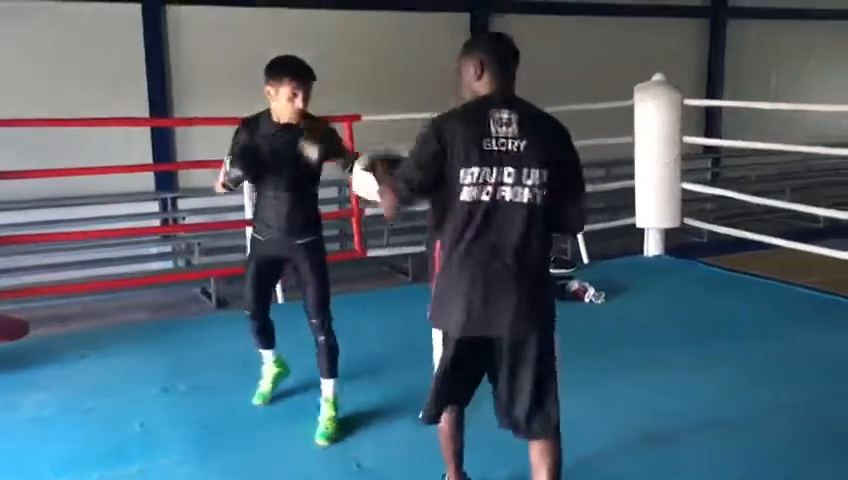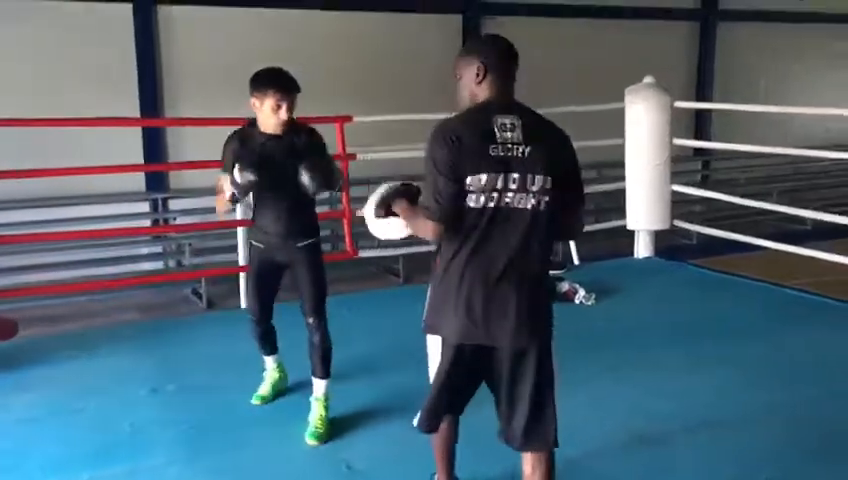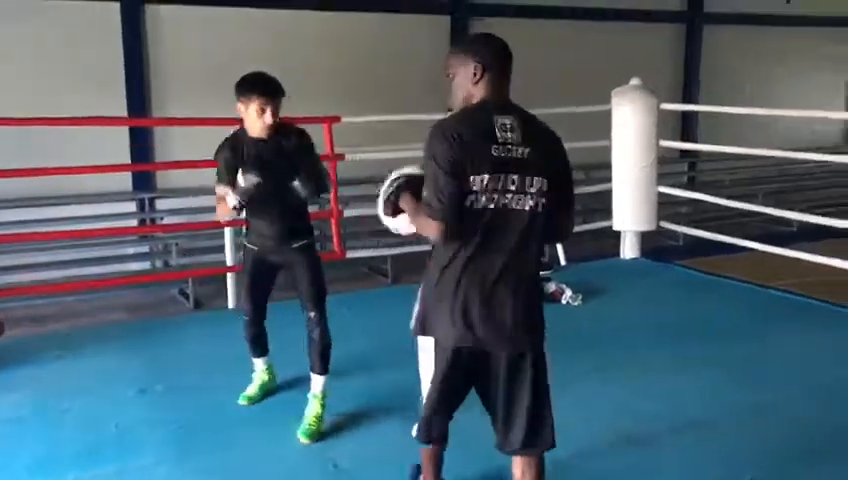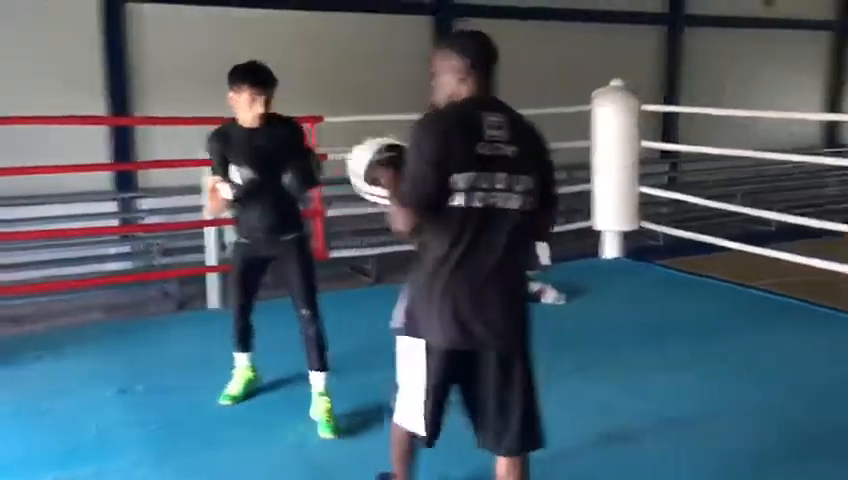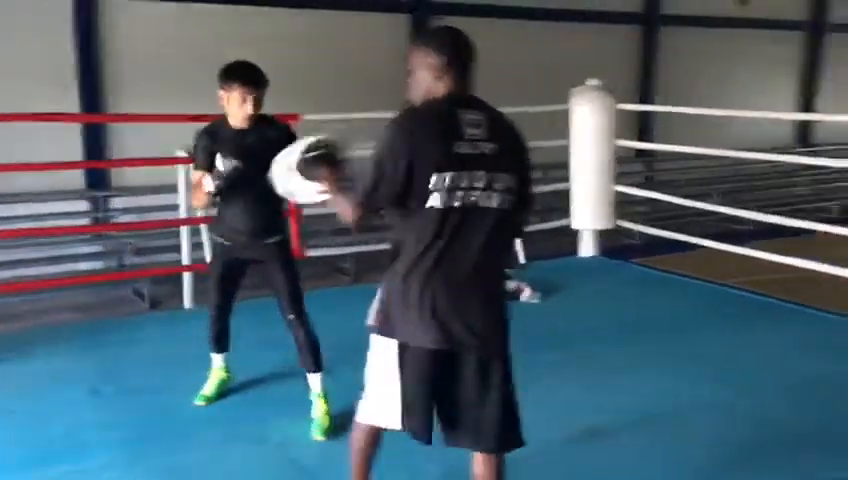
dt=0.1s
person 1, frame 1
left shoulder: (447, 128)
right shoulder: (552, 133)
left elbow: (393, 199)
right elbow: (573, 219)
left wrist: (380, 174)
left hip: (460, 296)
right hip: (525, 301)
left knee: (449, 398)
right knee: (538, 422)
person 1, frame 2
left shoulder: (455, 134)
right shoulder: (553, 139)
left elbow: (434, 228)
right elbow: (571, 226)
left wrist: (401, 207)
left hip: (457, 302)
right hip: (524, 309)
left knee: (444, 403)
right knee: (534, 433)
person 1, frame 3
left shoulder: (451, 133)
right shoulder: (545, 140)
left elbow: (437, 228)
right elbow: (561, 227)
left wrist: (409, 203)
left hip: (451, 304)
right hip: (517, 310)
left knee: (433, 408)
right knee: (524, 436)
person 1, frame 4
left shoulder: (436, 128)
right shoulder: (529, 138)
left elbow: (405, 220)
right elbow: (541, 225)
left wrist: (388, 181)
left hip: (437, 304)
right hip: (503, 308)
left knee: (411, 408)
right knee: (511, 435)
person 1, frame 5
left shoulder: (413, 126)
right shoulder: (506, 135)
left elbow: (357, 211)
right elbow: (516, 221)
left wrist: (328, 184)
left hip: (414, 301)
right hip: (482, 307)
left knee: (373, 409)
right knee: (487, 434)
person 2, frame 1
left shoulder: (318, 130)
right shoulder: (249, 130)
left elbow: (350, 163)
right elbow: (221, 186)
left wrist: (329, 153)
right wrist: (229, 175)
left hip: (306, 239)
right hip: (265, 236)
left knee: (319, 320)
right knee: (255, 309)
left ankle: (329, 405)
right ankle: (274, 368)
person 2, frame 2
left shoulder: (307, 138)
right shoulder: (239, 142)
left elbow: (334, 177)
right elbow: (221, 206)
left wrist: (322, 179)
right wrist: (233, 189)
left hip: (304, 242)
right hip: (263, 242)
left knee: (315, 320)
right knee: (258, 315)
left ankle: (320, 405)
right ankle: (274, 373)
person 2, frame 3
left shoulder: (297, 138)
right shoulder: (230, 149)
left elbow: (322, 178)
right elbow: (222, 214)
left wrist: (314, 185)
right wrist: (237, 196)
left hip: (299, 241)
right hip: (259, 245)
left knee: (315, 316)
right knee: (251, 315)
left ankle: (316, 403)
right ankle: (263, 374)
person 2, frame 4
left shoulder: (288, 129)
right shoulder: (222, 140)
left elbow: (311, 172)
right elbow: (214, 206)
left wrist: (305, 179)
right wrist: (231, 188)
left hip: (289, 236)
right hip: (249, 238)
left knee: (308, 313)
right knee: (240, 310)
left ankle: (321, 399)
right ankle: (244, 373)
person 2, frame 5
left shoulder: (277, 131)
right shoulder: (209, 137)
right elbow: (197, 199)
right wrist: (213, 182)
left hip: (271, 238)
right hip: (229, 239)
left knee: (295, 316)
right knee: (217, 309)
left ankle: (319, 399)
right ankle: (220, 372)
